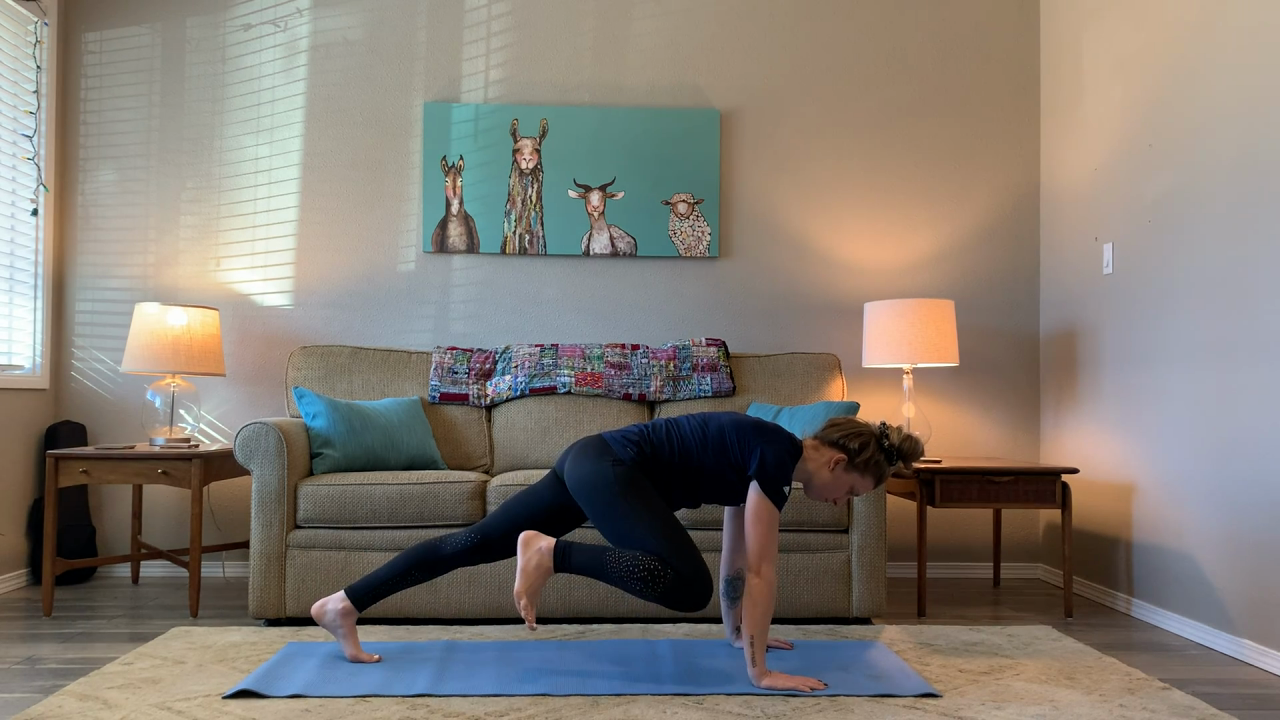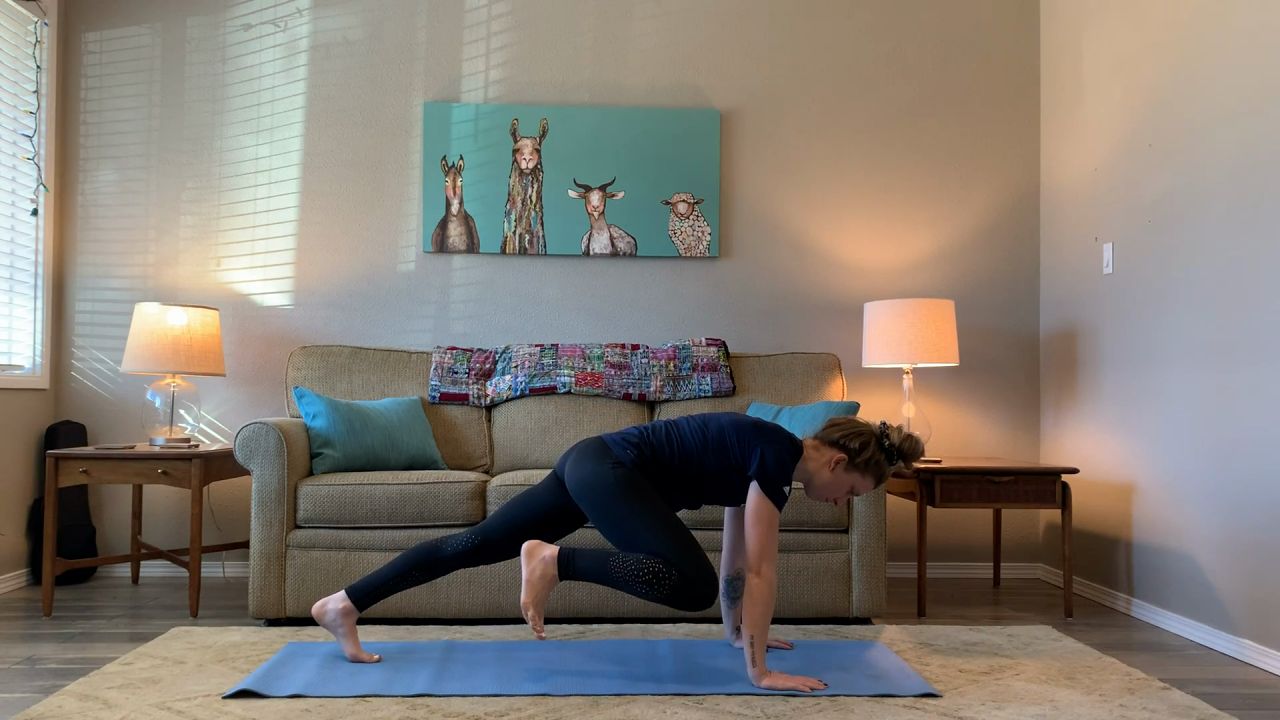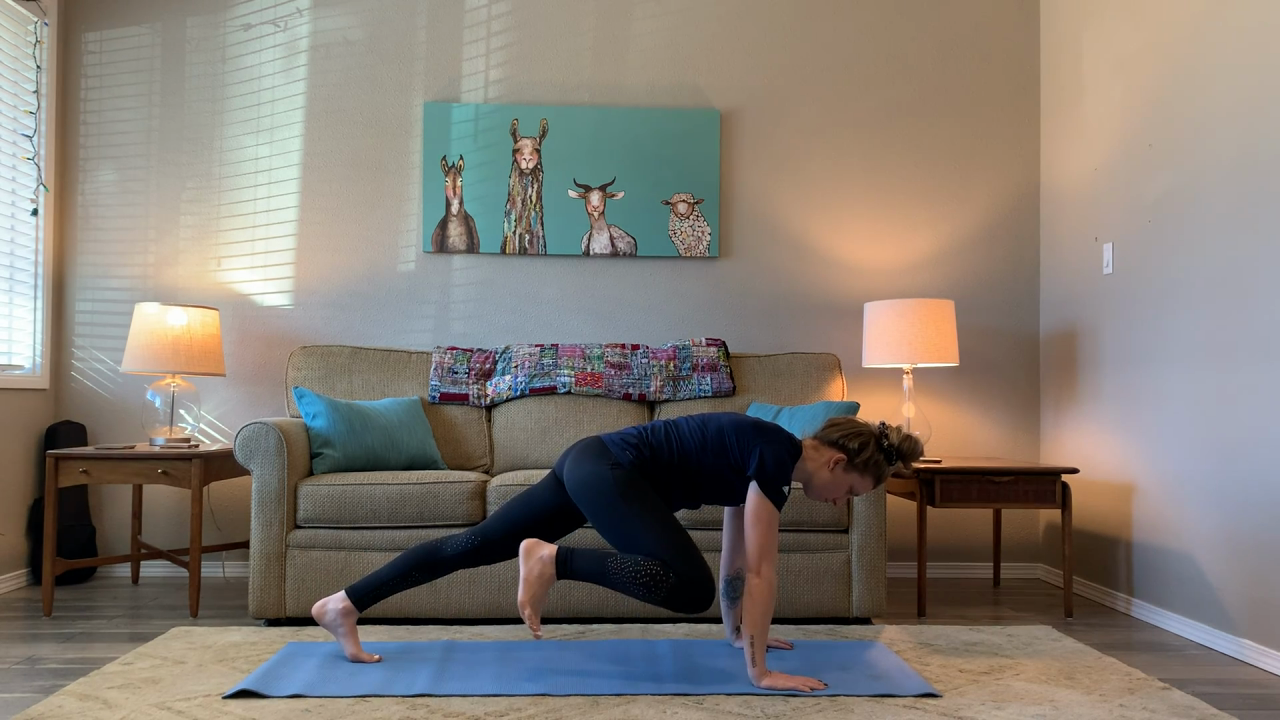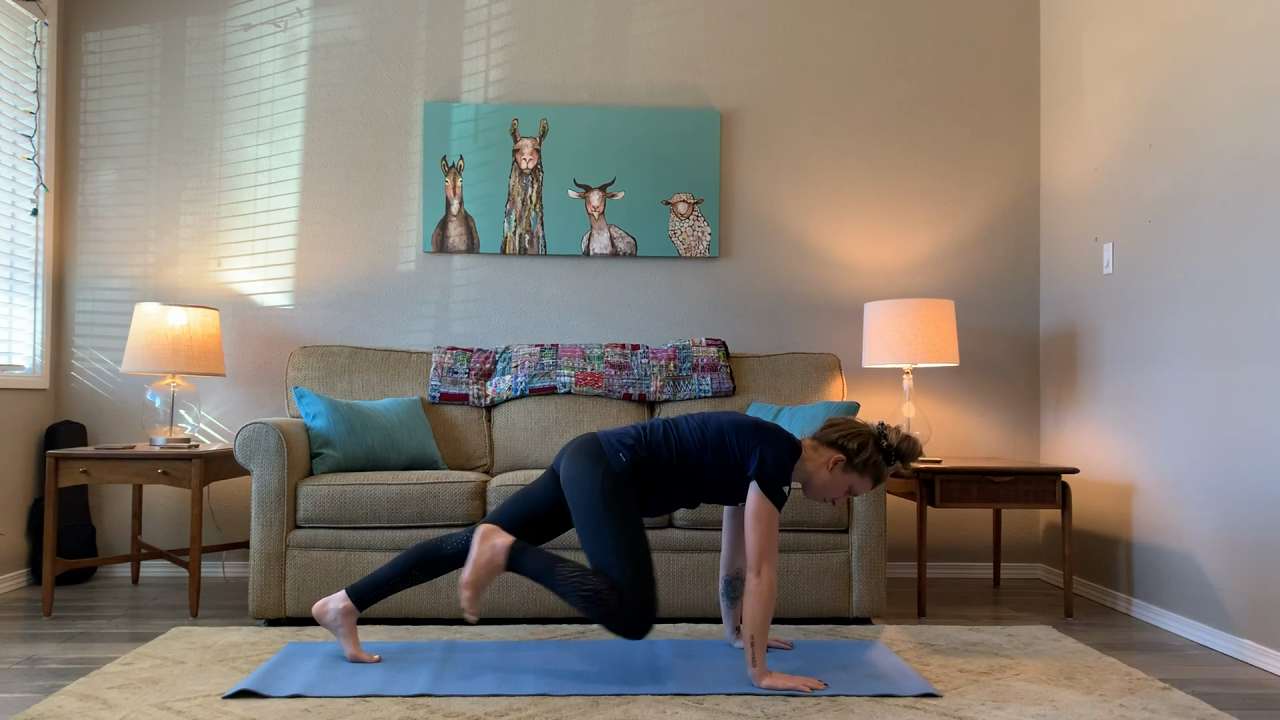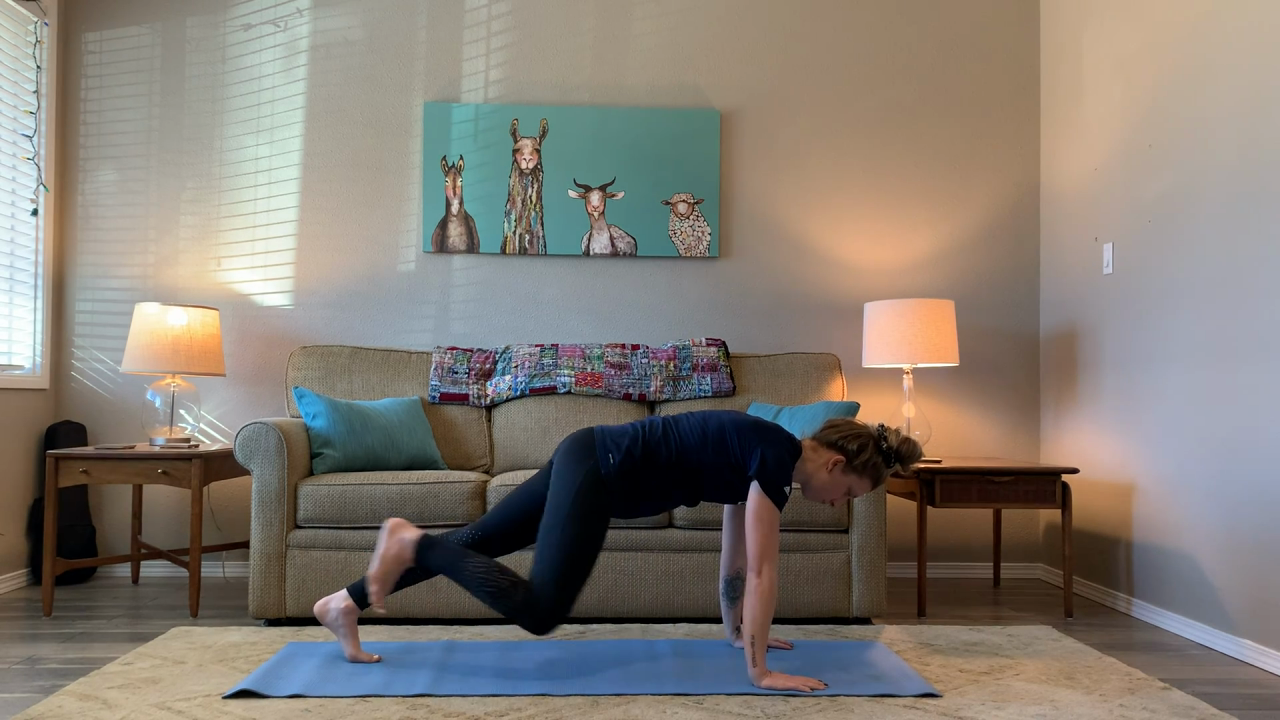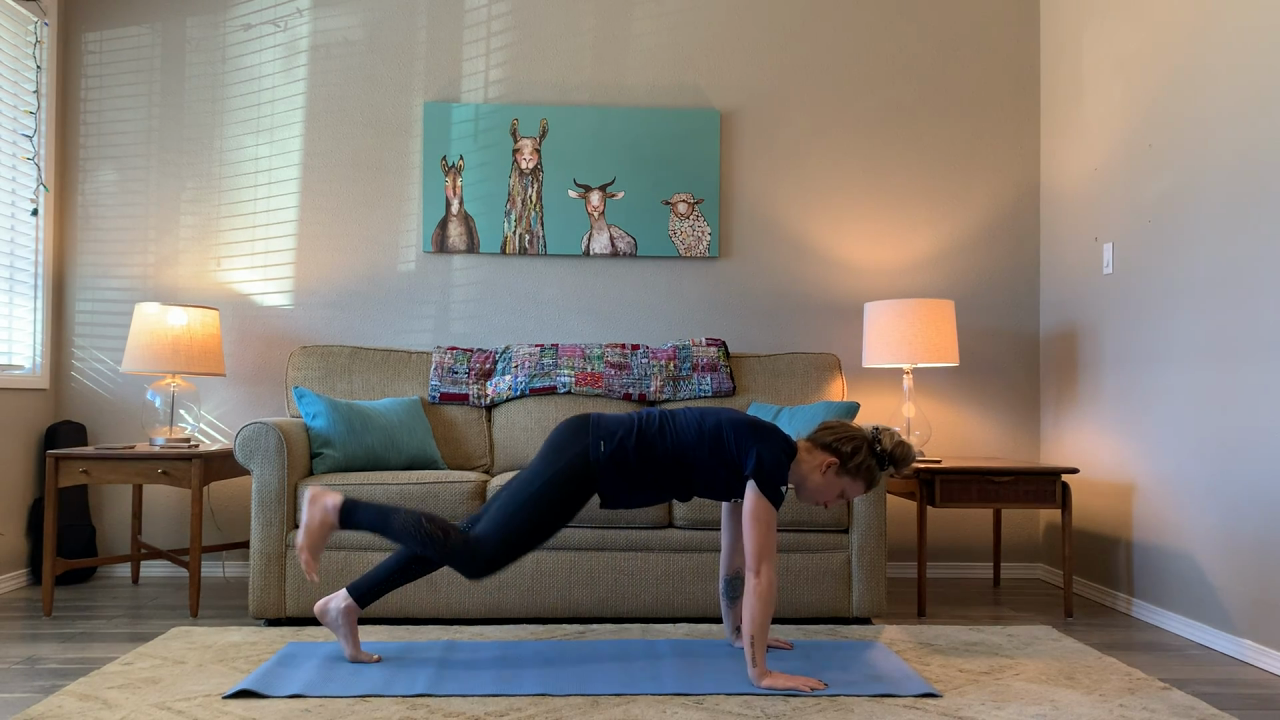
dt=0.2s
person 1, frame 1
left shoulder: (761, 457)
right shoulder: (779, 455)
left elbow: (736, 556)
right elbow: (759, 569)
left wrist: (738, 631)
right wrist: (760, 669)
left hip: (591, 464)
right hip: (606, 465)
left knee: (472, 542)
right knee: (687, 586)
left ankle: (341, 604)
right ankle: (549, 551)
person 1, frame 2
left shoulder: (761, 457)
right shoulder: (779, 455)
left elbow: (737, 557)
right elbow: (759, 569)
left wrist: (739, 631)
right wrist: (759, 669)
left hip: (591, 466)
right hip: (606, 468)
left knee: (472, 544)
right knee: (693, 584)
left ankle: (342, 604)
right ankle: (554, 560)
person 1, frame 3
left shoulder: (760, 458)
right shoulder: (778, 455)
left elbow: (737, 558)
right elbow: (759, 569)
left wrist: (738, 631)
right wrist: (760, 670)
left hip: (590, 467)
right hip: (605, 469)
left knee: (472, 545)
right knee: (691, 588)
left ankle: (342, 605)
right ankle: (552, 559)
person 1, frame 4
left shoulder: (758, 458)
right shoulder: (778, 455)
left elbow: (735, 557)
right elbow: (760, 569)
left wrist: (737, 630)
right wrist: (760, 670)
left hip: (589, 464)
right hip: (603, 468)
left knee: (466, 542)
right knee: (631, 616)
left ankle: (343, 605)
right ankle: (508, 550)
person 1, frame 5
left shoulder: (759, 458)
right shoulder: (778, 455)
left elbow: (736, 559)
right elbow: (761, 570)
left wrist: (736, 631)
right wrist: (760, 670)
left hip: (587, 461)
right hip: (598, 466)
left knee: (475, 538)
right knee: (540, 611)
left ankle: (344, 603)
right ankle: (414, 544)
person 1, frame 6
left shoulder: (753, 458)
right shoulder: (773, 456)
left elbow: (735, 560)
right elbow: (760, 570)
left wrist: (737, 631)
right wrist: (759, 669)
left hip: (586, 452)
right hip: (590, 455)
left knee: (469, 535)
right knee: (473, 550)
left ankle: (345, 603)
right ankle: (337, 508)
